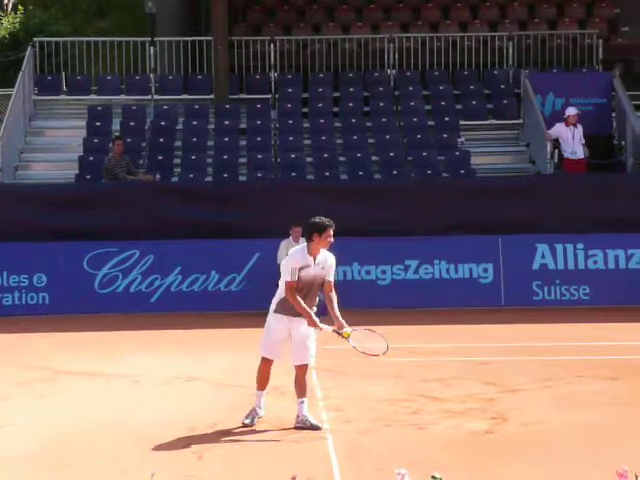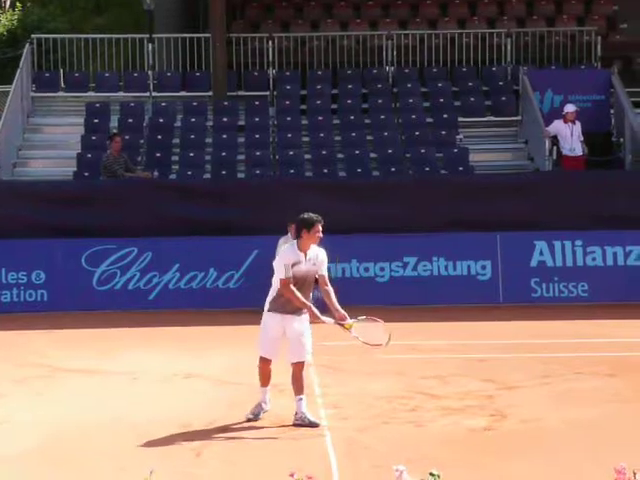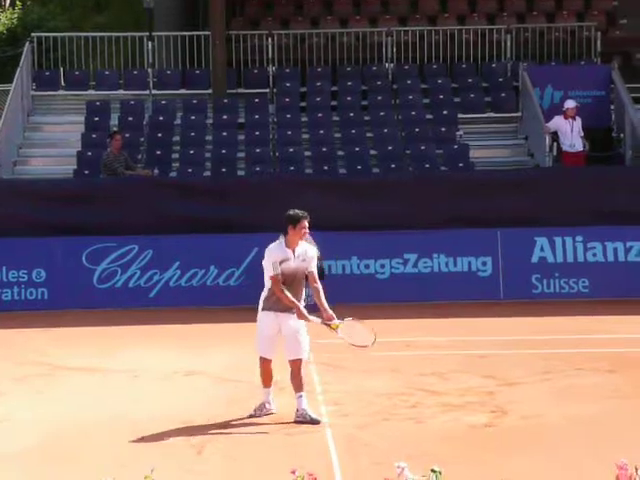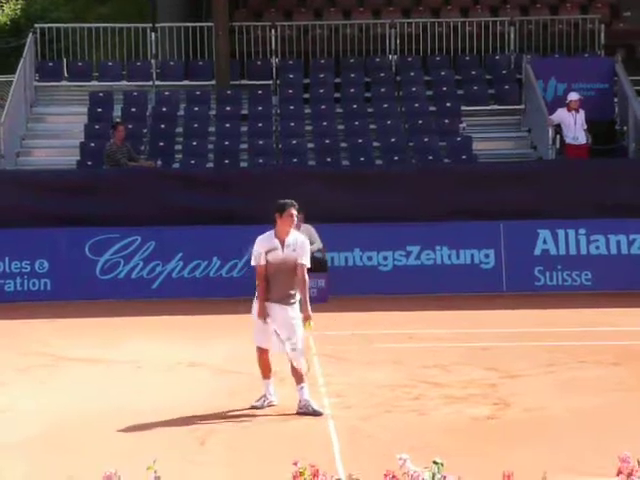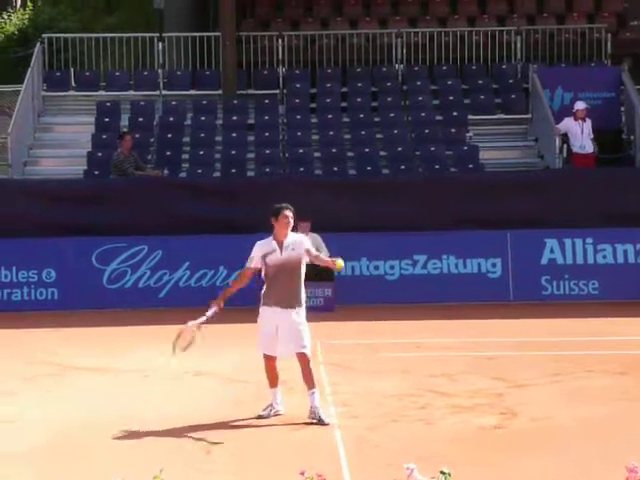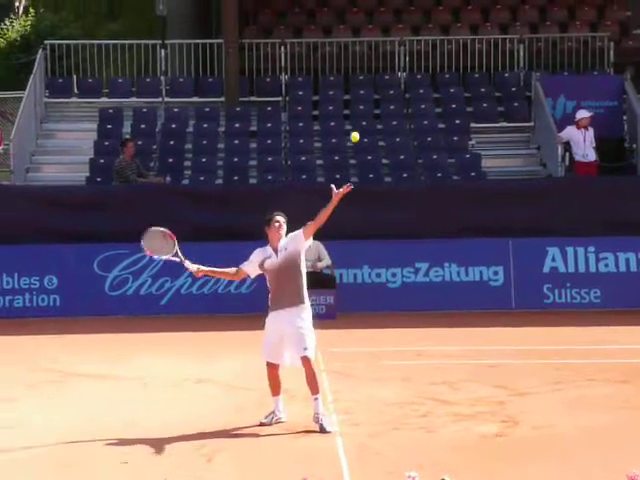
dt=0.2s
person 1, frame 1
left shoulder: (329, 259)
right shoulder: (294, 256)
left elbow: (329, 291)
right elbow: (290, 292)
left wrist: (337, 318)
right wrist: (309, 315)
left hip: (306, 319)
right hip: (280, 315)
left knee: (302, 368)
right knee: (266, 361)
left ankle: (302, 415)
right ankle: (258, 407)
person 1, frame 2
left shoulder: (319, 255)
right shoulder: (285, 254)
left elbow: (325, 285)
right elbow: (287, 288)
left wrist: (337, 309)
right wrist: (310, 307)
left hip: (300, 316)
right hip: (275, 313)
left knee: (299, 365)
right knee: (264, 361)
left ankle: (301, 412)
right ankle: (264, 401)
person 1, frame 3
left shoulder: (309, 251)
right shoulder: (273, 251)
left elbow: (314, 283)
right elbow: (277, 286)
left wrist: (325, 309)
right wrist: (298, 307)
left hip: (294, 315)
right hip: (270, 312)
left knee: (296, 362)
right knee: (264, 361)
left ankle: (301, 409)
right ankle: (267, 402)
person 1, frame 4
left shoulder: (301, 241)
right shoulder: (262, 241)
left elbow: (303, 276)
right elbow: (260, 277)
left wrist: (306, 306)
right wrist: (261, 305)
left hip: (290, 305)
right hip: (266, 304)
left knee: (295, 351)
right knee: (262, 351)
left ankle: (304, 400)
right ankle: (269, 394)
person 1, frame 5
left shoulder: (300, 240)
right shoulder: (261, 247)
left elbow: (314, 256)
right elbow: (245, 276)
left wrist: (329, 262)
right wrist: (224, 295)
left hip: (294, 310)
right hip: (269, 309)
left knee: (303, 356)
right knee: (269, 359)
left ankle: (314, 406)
right ankle: (276, 403)
person 1, frame 6
left shoulder: (296, 240)
right shoulder: (260, 256)
left elbow: (316, 223)
right elbow: (237, 274)
left wrist: (334, 201)
right wrist: (205, 270)
left hip: (299, 313)
right hip: (276, 315)
left knee: (307, 360)
right knee: (272, 366)
left ankle: (318, 413)
right ankle: (277, 411)
